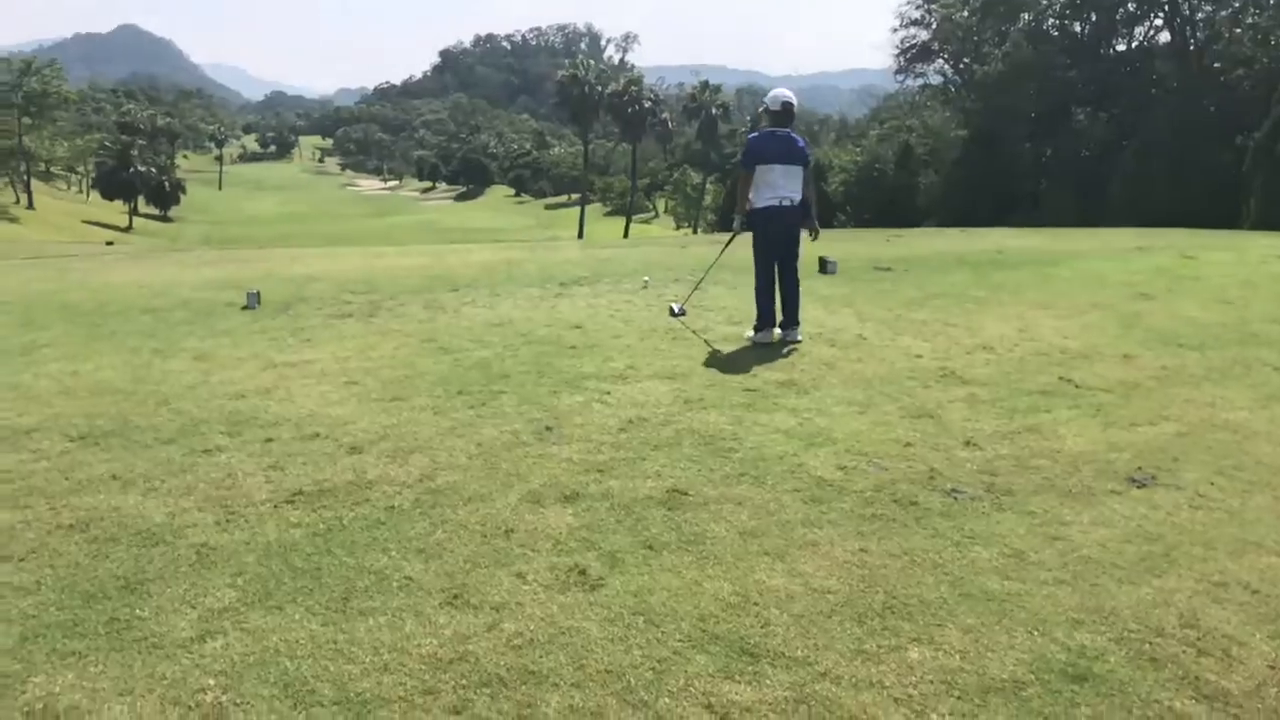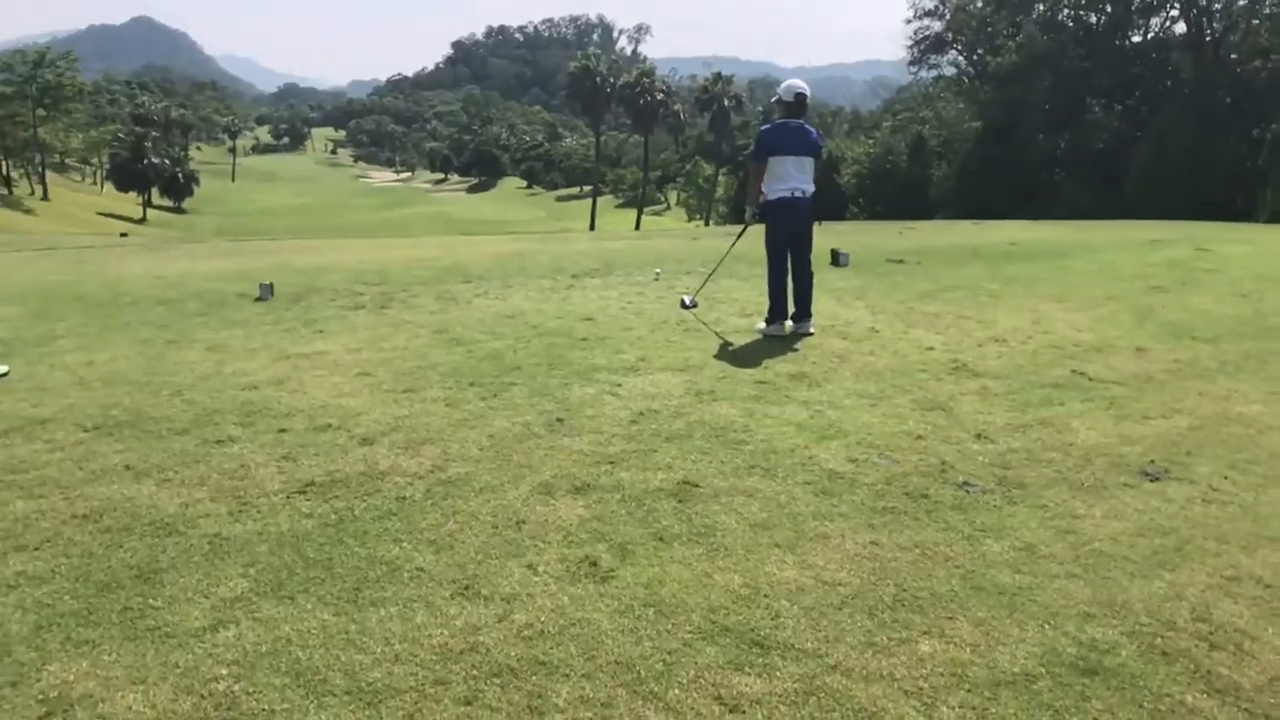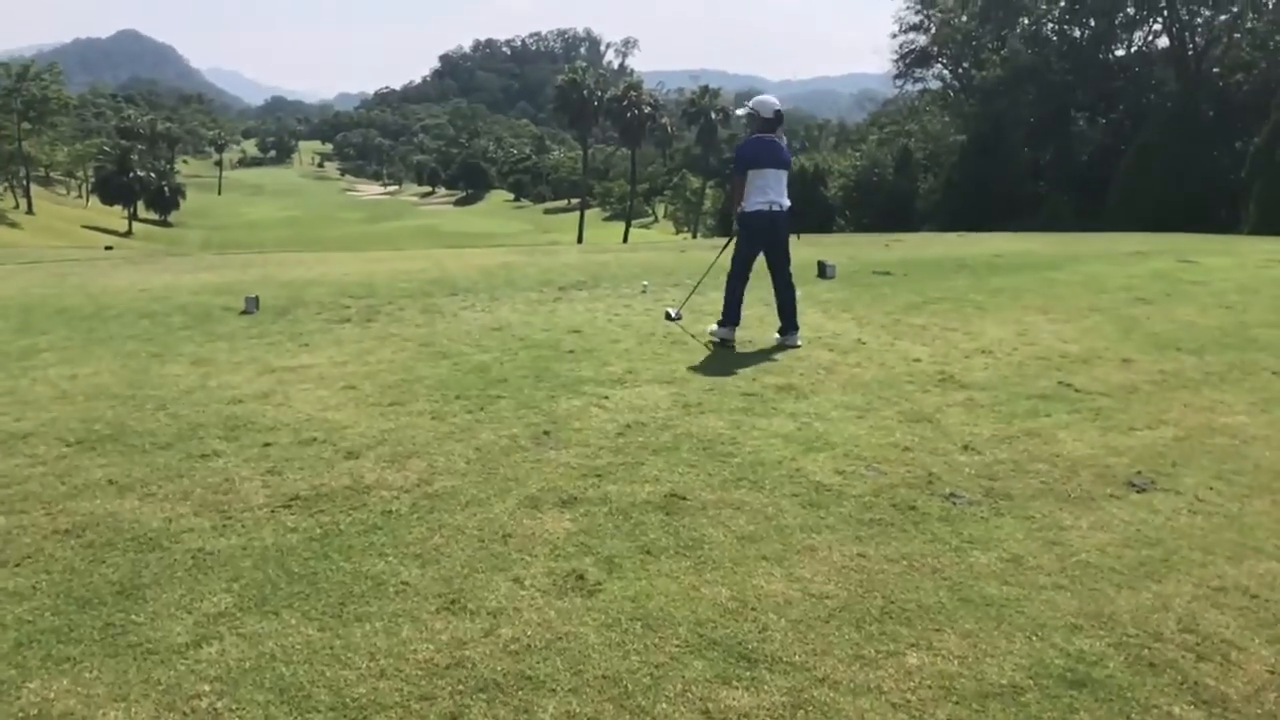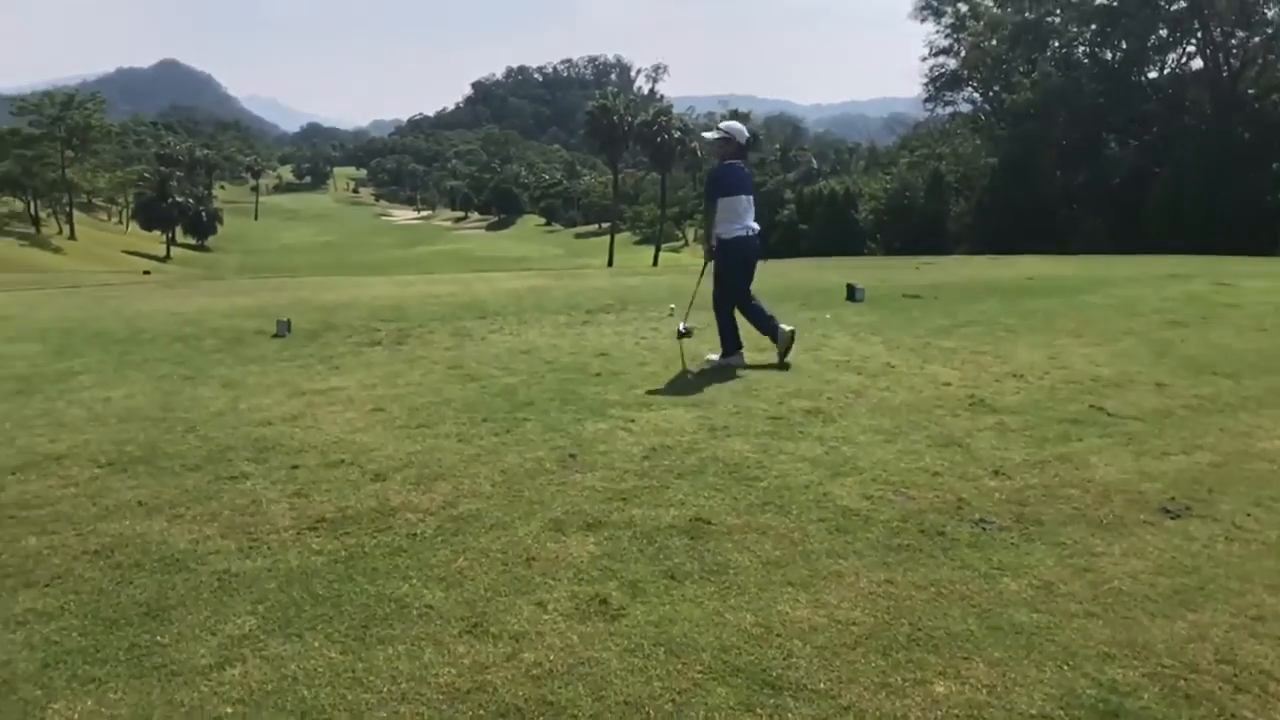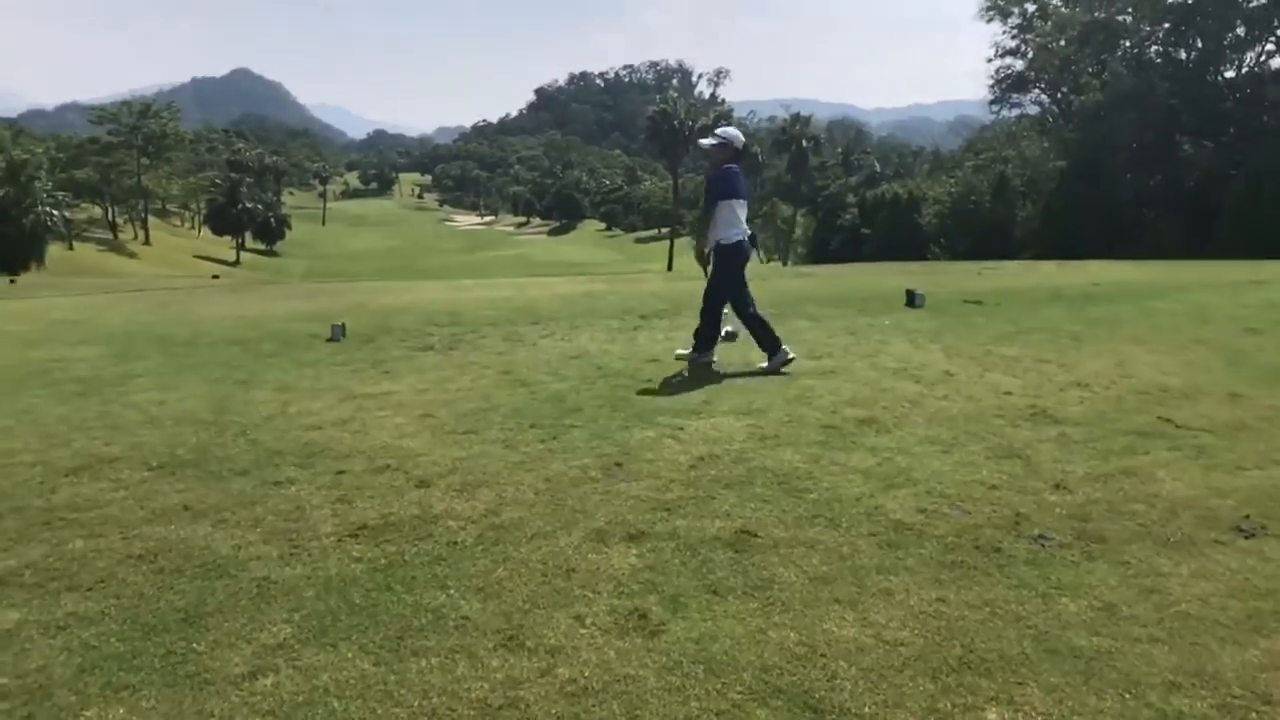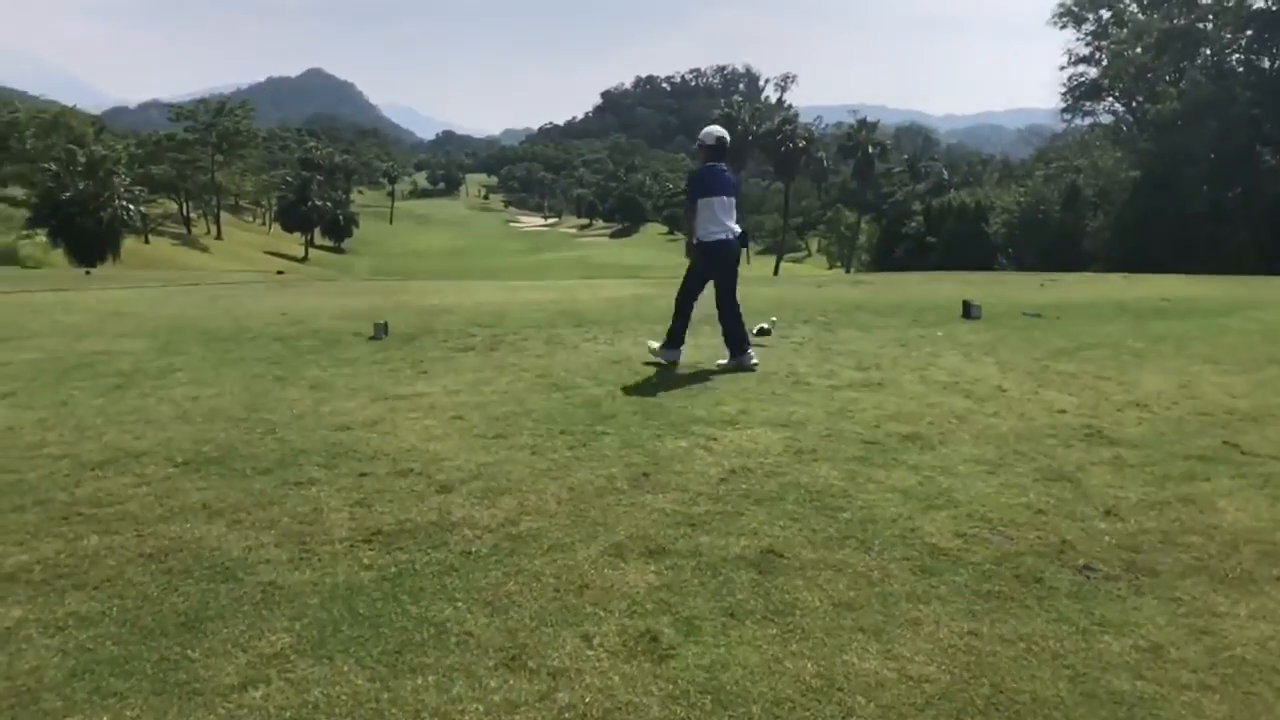
dt=0.4s
person 1, frame 1
left shoulder: (755, 142)
right shoulder: (800, 145)
left elbow: (745, 183)
right elbow: (808, 185)
left wrist: (739, 214)
right wrist: (811, 218)
left hip: (765, 213)
right hip: (792, 213)
left knee: (765, 272)
right knee: (789, 271)
left ankle: (765, 327)
right ankle: (791, 327)
person 1, frame 2
left shoulder: (768, 134)
right shoulder: (813, 136)
left elbow: (756, 174)
right elbow: (814, 174)
left wrist: (751, 206)
left hip: (777, 204)
right hip: (804, 204)
left knee: (776, 264)
right knee: (802, 263)
left ankle: (776, 320)
right ankle: (803, 319)
person 1, frame 3
left shoulder: (746, 148)
right shoulder: (782, 149)
left elbow: (738, 187)
left wrist: (737, 214)
left hip: (754, 217)
right hip: (780, 217)
left knee: (738, 273)
right knee: (782, 276)
left ankle: (727, 326)
right ankle: (790, 332)
person 1, frame 4
left shoulder: (719, 174)
right shoulder: (744, 173)
left elbow: (710, 215)
left wrist: (708, 244)
right wrist: (716, 241)
left hip: (732, 244)
right hip: (750, 240)
left knee: (723, 299)
right knee: (742, 296)
left ankle: (732, 353)
right ankle: (779, 330)
person 1, frame 5
left shoulder: (718, 178)
right shoulder: (737, 177)
left elbow: (707, 217)
left wrist: (699, 246)
right wrist: (708, 245)
left hip: (728, 249)
right hip: (738, 245)
left knee: (741, 304)
right knee: (713, 298)
left ankle: (776, 350)
right ankle: (702, 349)
person 1, frame 6
left shoulder: (698, 176)
right shoulder: (729, 178)
left elbow: (691, 215)
right elbow: (725, 213)
left wrist: (692, 242)
left hip: (708, 246)
right hip: (730, 244)
left knee: (685, 298)
right knee: (727, 301)
left ankle: (671, 348)
right ankle: (741, 353)
